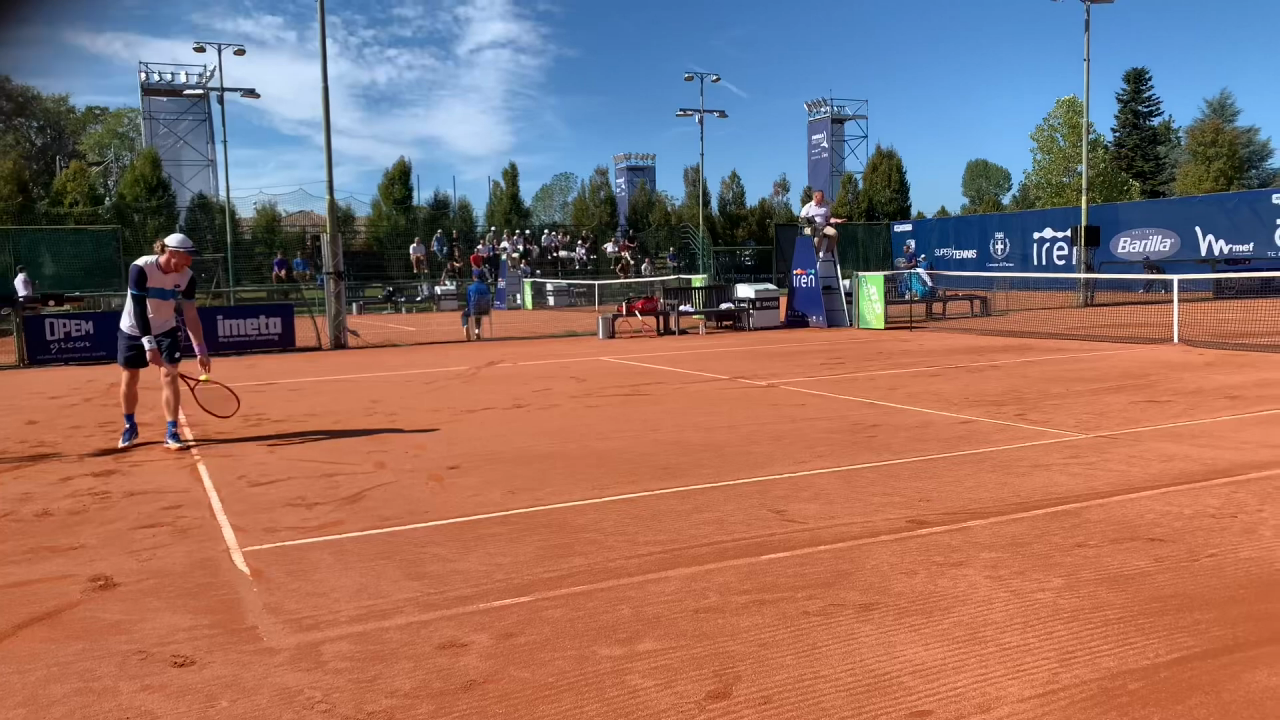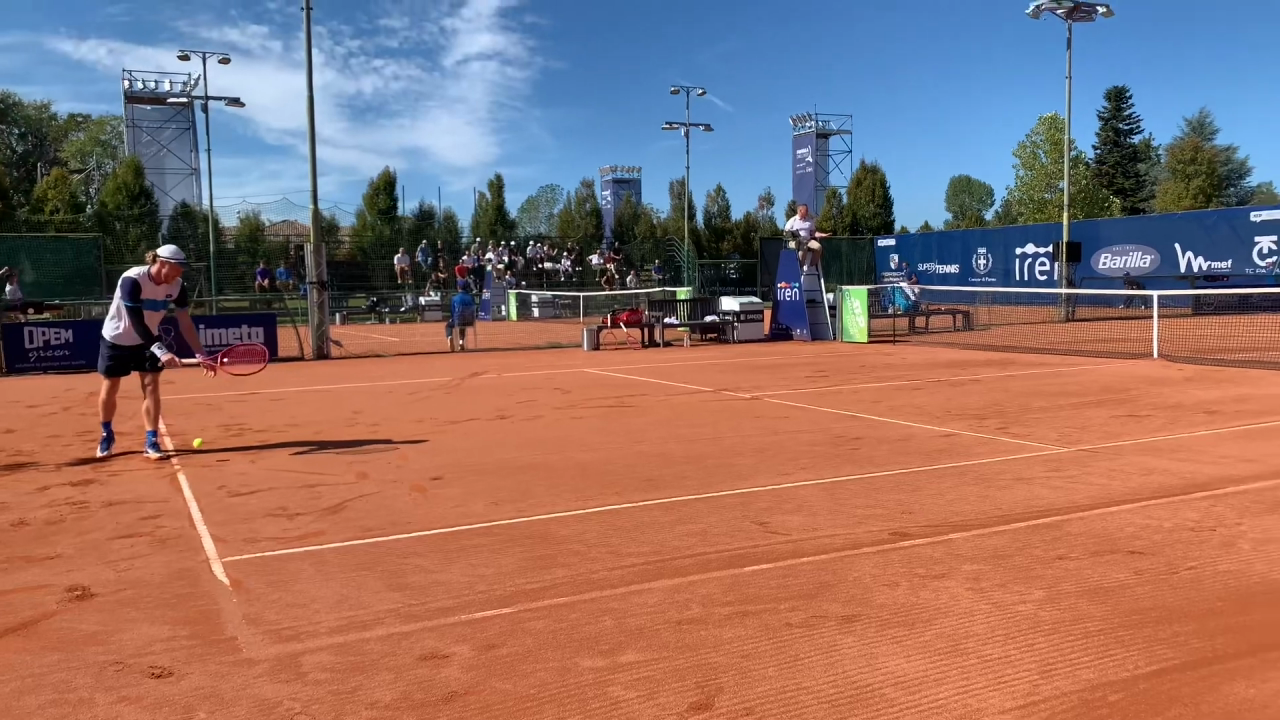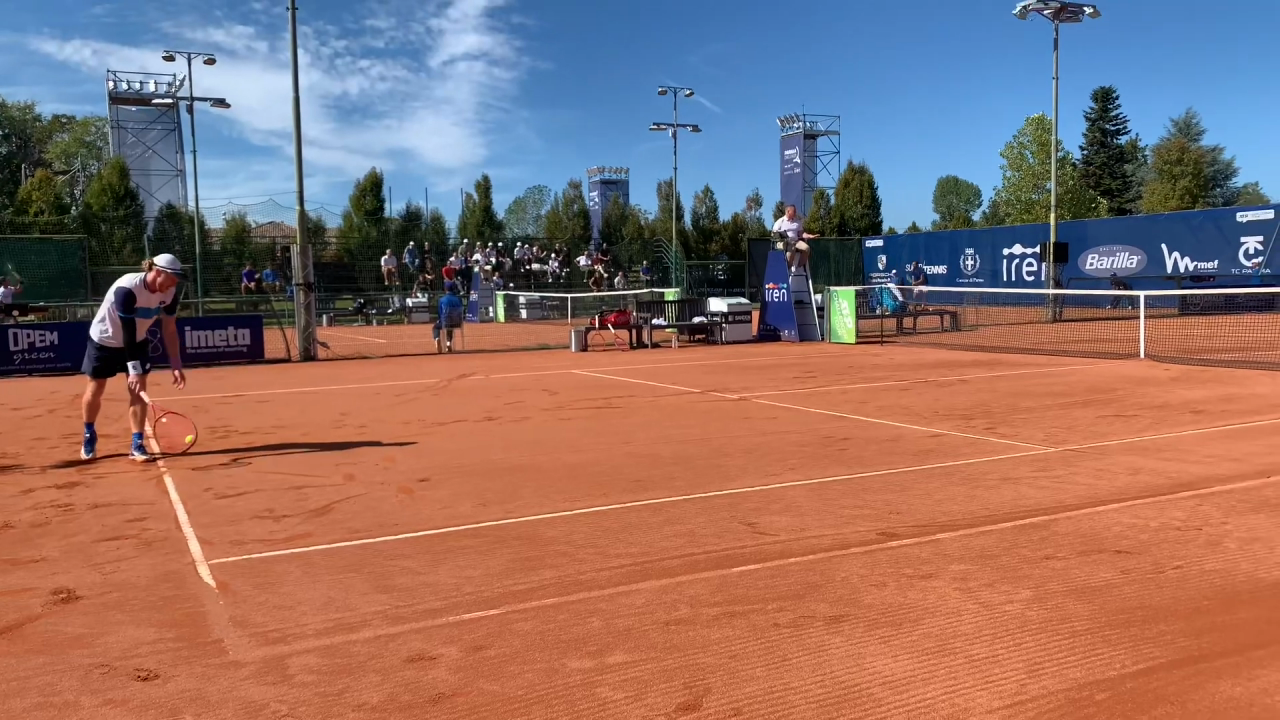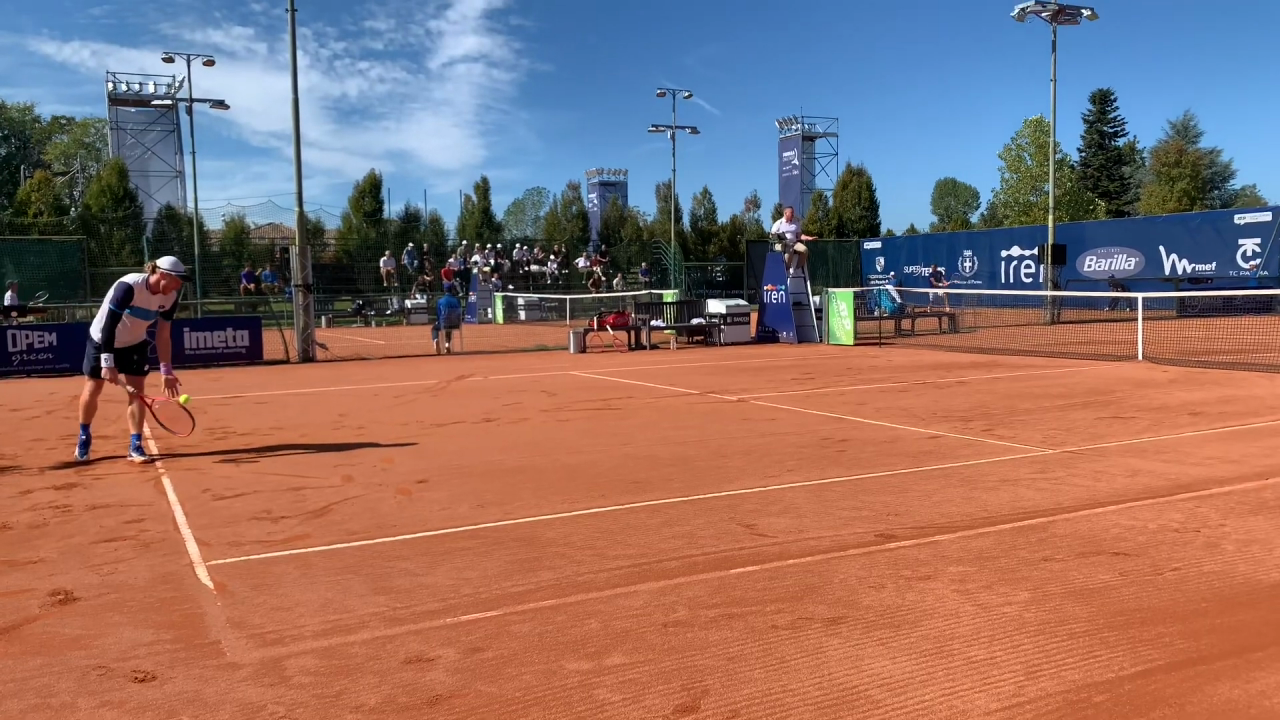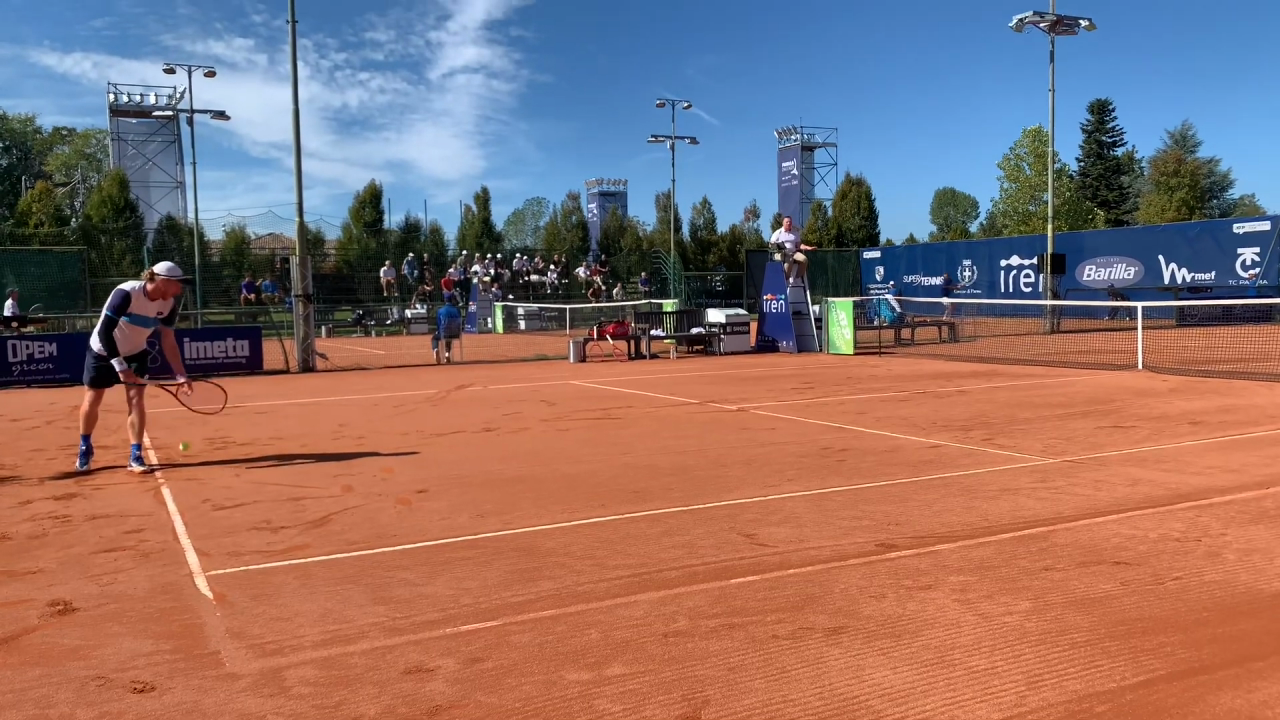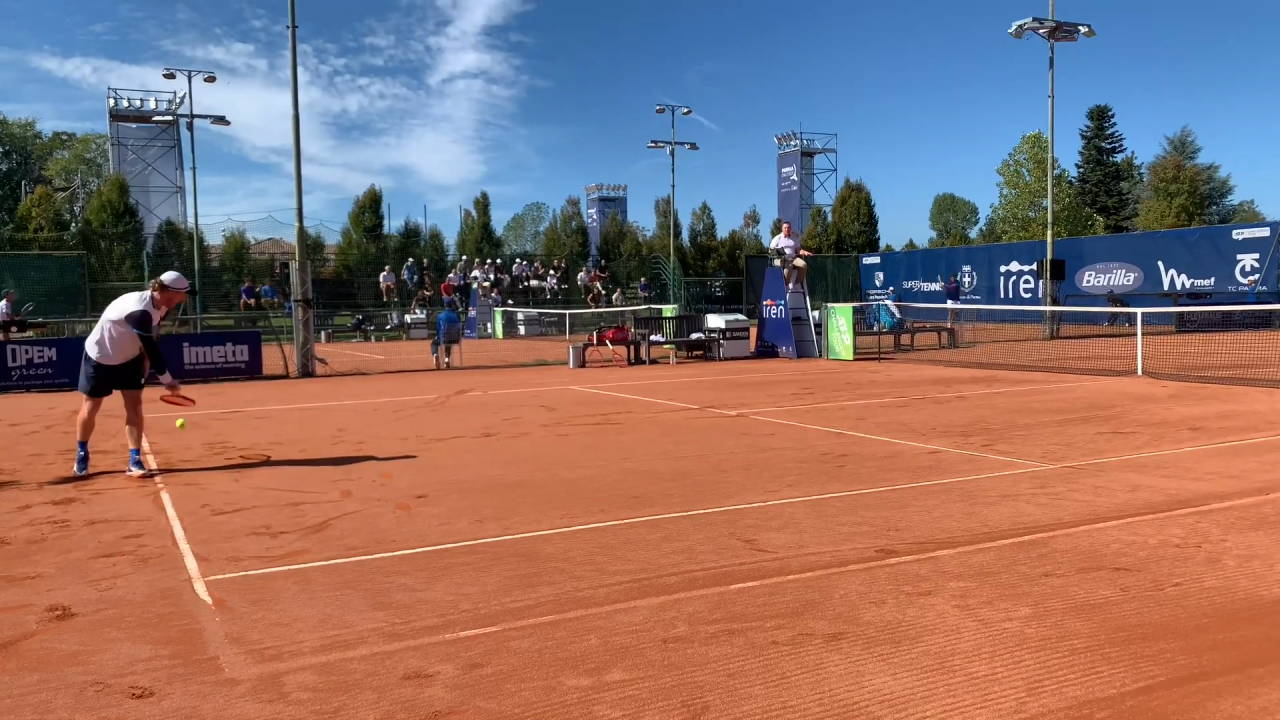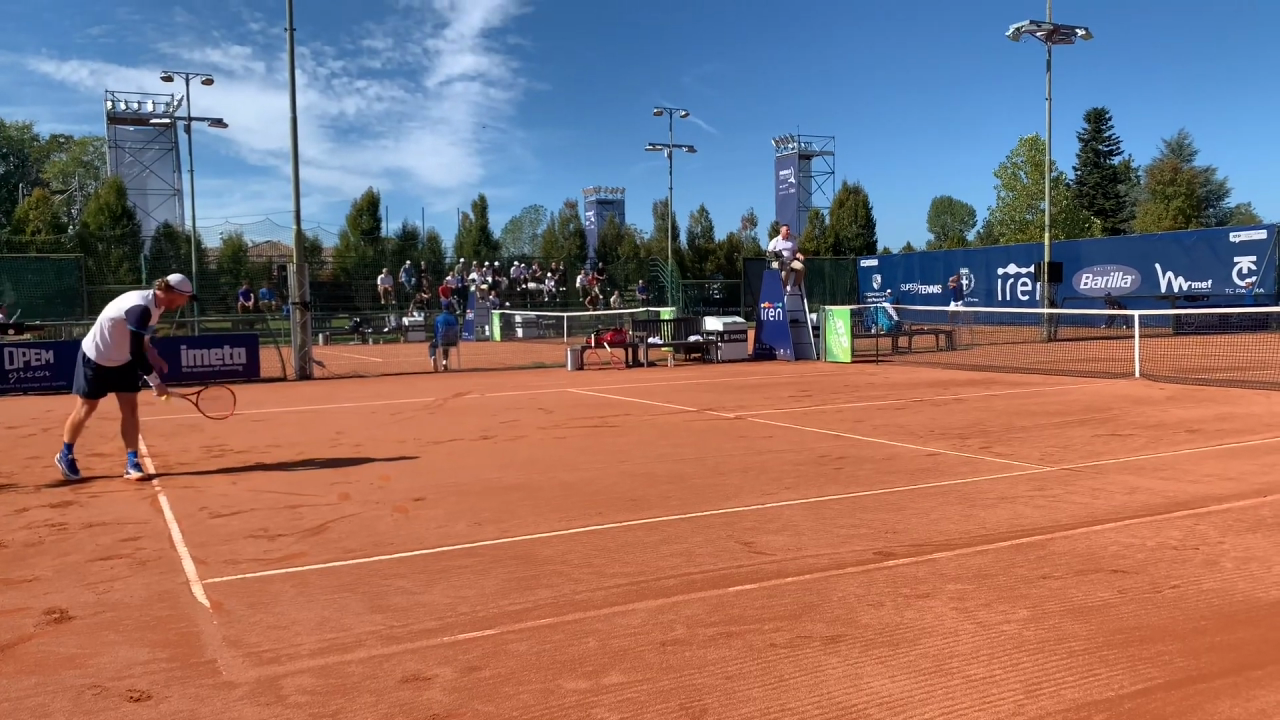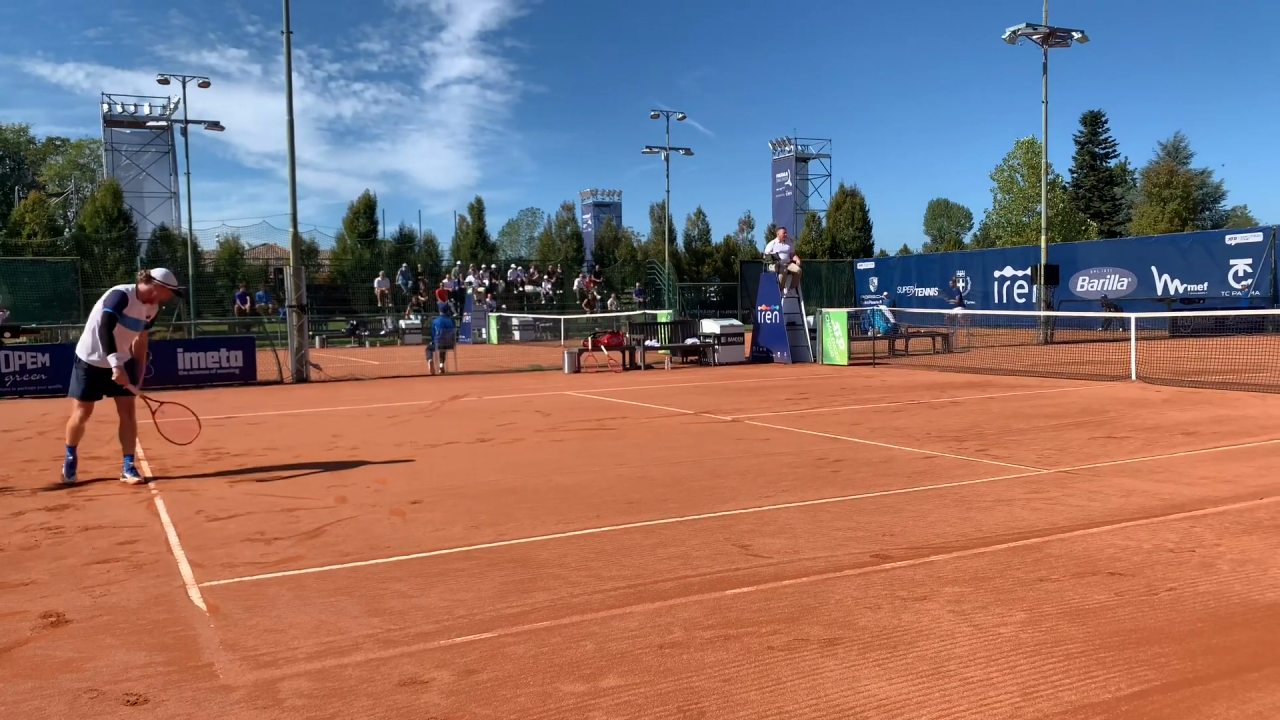
dt=0.3s
person 1, frame 1
left shoulder: (187, 277)
right shoulder: (141, 268)
left elbow: (191, 315)
right elbow: (139, 310)
left wrist: (201, 351)
right wrist: (149, 345)
left hip: (165, 331)
right hip: (133, 331)
left knee: (170, 377)
right knee: (129, 381)
left ankle: (172, 433)
right ankle: (130, 427)
person 1, frame 2
left shoulder: (176, 286)
right shoulder: (132, 280)
left elbow: (185, 323)
right elbow: (138, 323)
left wrist: (201, 355)
right wrist: (162, 351)
left hip: (148, 340)
right hip: (115, 340)
left knee: (151, 387)
right knee: (109, 389)
left ankle: (151, 442)
right ankle: (107, 435)
person 1, frame 3
left shoulder: (170, 293)
right shoulder: (127, 289)
left elbow: (169, 331)
right elbow: (128, 333)
left wrist: (176, 365)
right wrist: (134, 370)
left hip: (137, 342)
right hip: (103, 340)
left knee: (138, 390)
right knee: (94, 391)
left ankle: (137, 444)
right ankle: (89, 436)
person 1, frame 4
left shoulder: (170, 298)
right shoulder: (128, 286)
left elbow: (163, 336)
right elbow: (108, 326)
left wrist: (166, 371)
right wrist: (108, 363)
left hip: (135, 344)
right hip: (102, 341)
left knee: (137, 390)
right knee: (92, 391)
left ankle: (135, 446)
right ankle: (84, 437)
person 1, frame 5
left shoulder: (168, 305)
right shoulder: (126, 294)
left elbow: (168, 342)
right elbow: (104, 332)
left wrist: (181, 376)
right wrist: (120, 366)
left hip: (135, 353)
right hip: (103, 351)
left knee: (136, 400)
right knee: (92, 401)
left ankle: (135, 456)
right ankle: (85, 448)
person 1, frame 6
left shoulder: (159, 306)
right shoulder: (140, 310)
right elbow: (152, 349)
left wrist: (144, 373)
right wrist: (168, 380)
left hip: (128, 358)
right hip: (98, 356)
left knee: (134, 405)
right knee: (91, 408)
left ankle: (134, 461)
right ankle: (82, 454)
person 1, frame 7
left shoulder: (156, 304)
right shoulder: (141, 307)
right elbow: (137, 349)
left wrist: (153, 357)
right wrist: (155, 382)
left hip: (124, 360)
right hip: (95, 358)
left knee: (130, 408)
right knee: (85, 410)
left ankle: (132, 463)
right ankle: (65, 456)
person 1, frame 8
left shoulder: (152, 308)
right shoulder: (120, 295)
right elbow: (104, 331)
left wrist: (139, 373)
right wrist: (115, 364)
left hip: (121, 363)
right hip: (91, 361)
left knee: (128, 411)
right knee: (82, 414)
left ankle: (128, 467)
right ankle: (70, 458)
